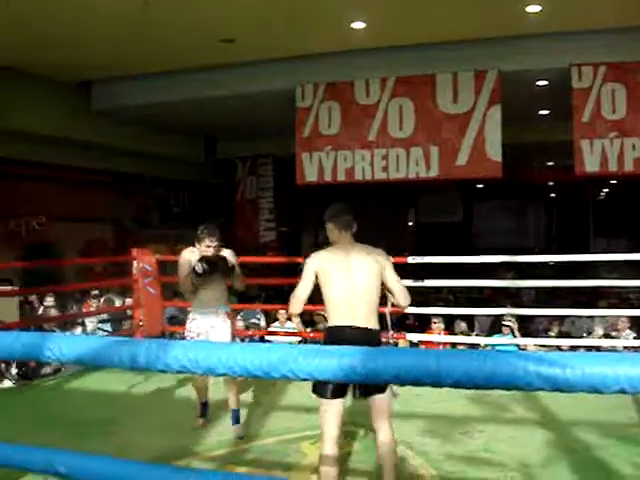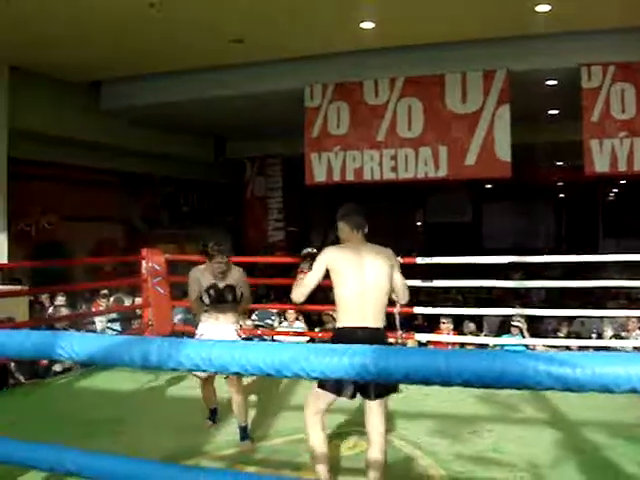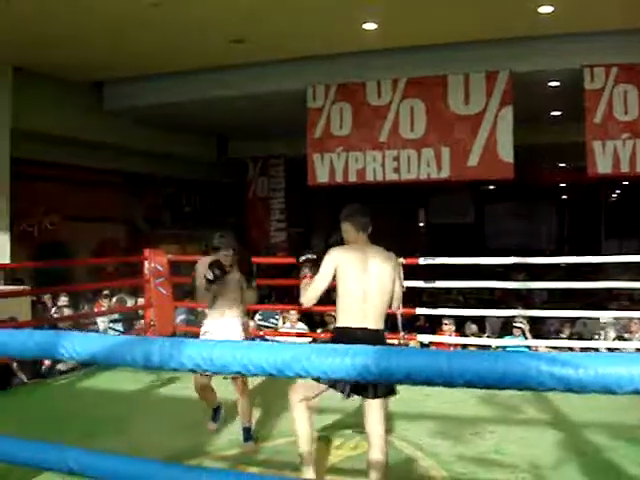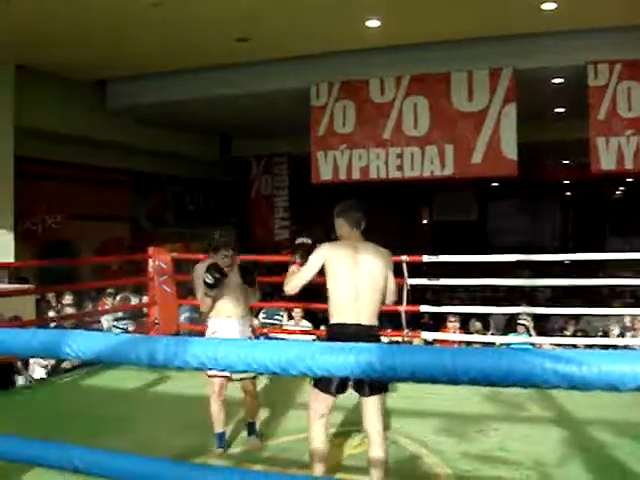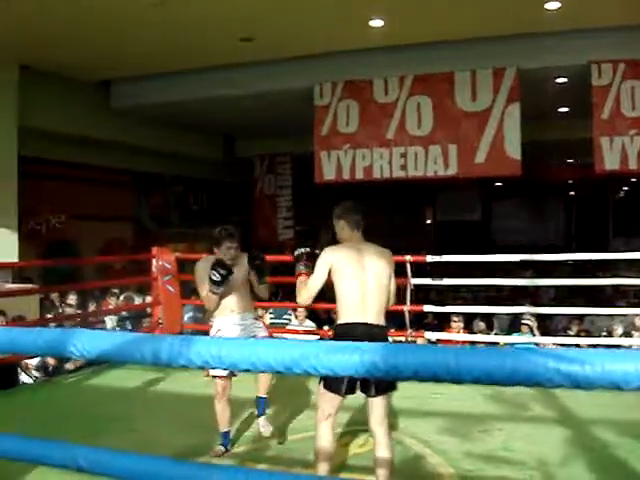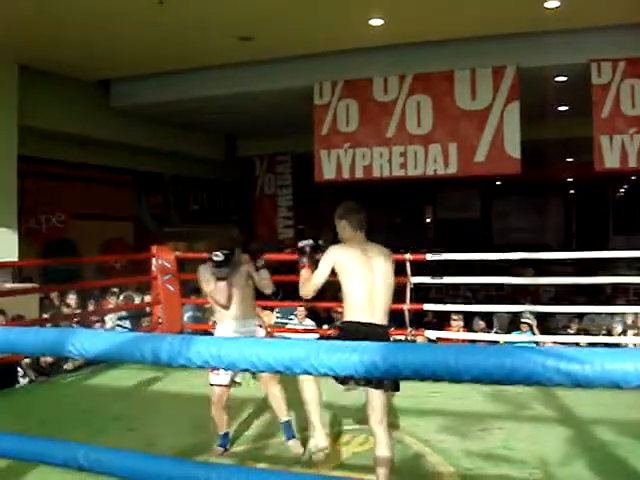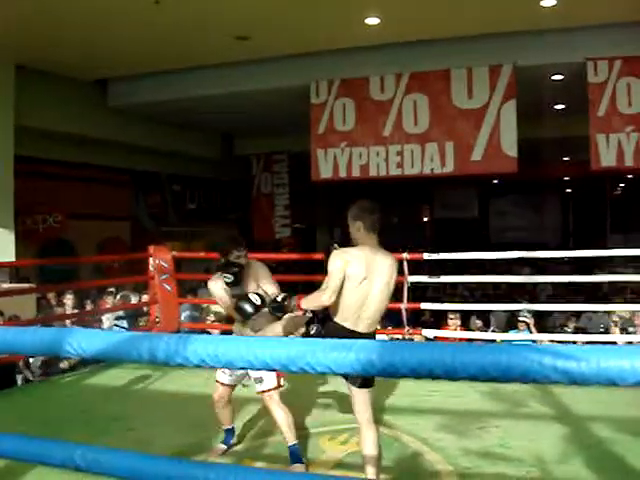
dt=0.2s
person 1, frame 1
left shoulder: (318, 258)
right shoulder: (377, 255)
left elbow: (295, 308)
right elbow: (404, 300)
left wrist: (305, 280)
left hip: (337, 341)
right hip: (370, 342)
left knee: (330, 429)
right knee: (383, 424)
person 1, frame 2
left shoulder: (330, 254)
right shoulder: (387, 256)
left elbow: (297, 296)
right elbow: (402, 298)
left wrist: (304, 270)
left hip: (345, 342)
right hip: (377, 343)
left knee: (313, 411)
right knee: (376, 428)
person 1, frame 3
left shoulder: (338, 254)
right shoulder: (391, 260)
left elbow: (307, 300)
left wrist: (307, 272)
left hip: (345, 342)
right hip: (376, 344)
left knee: (297, 396)
right knee: (376, 431)
person 1, frame 4
left shoulder: (327, 250)
right shoulder: (383, 255)
left elbow: (290, 287)
left wrist: (298, 258)
left hip: (339, 338)
right hip: (370, 341)
left knee: (318, 417)
right knee: (375, 426)
person 1, frame 5
left shoulder: (331, 254)
right shoulder: (385, 255)
left elbow: (303, 299)
left wrist: (302, 269)
left hip: (347, 338)
right hip: (378, 341)
left knee: (325, 418)
right knee: (379, 426)
person 1, frame 6
left shoulder: (337, 253)
right shoulder: (384, 254)
left elbow: (306, 291)
left wrist: (305, 259)
left hip: (352, 336)
right hip: (382, 340)
right knee: (379, 422)
person 1, frame 7
left shoulder: (341, 257)
right shoulder: (392, 263)
left elbow: (325, 298)
left wrist: (299, 303)
left hip: (335, 339)
left knee: (296, 311)
right knee: (365, 419)
person 2, frame 1
left shoulder: (228, 255)
right shoulder: (187, 255)
left elbow: (240, 285)
right elbow: (184, 287)
left wrist: (230, 269)
right wrist: (196, 272)
left hip: (221, 316)
right hip: (197, 317)
left ankle: (235, 418)
right ankle: (203, 409)
person 2, frame 2
left shoulder: (238, 273)
right shoulder: (196, 274)
left elbow: (246, 307)
right elbow: (193, 307)
left wrist: (238, 299)
right wrist: (204, 301)
left hip: (230, 330)
right hip: (206, 330)
left knee: (234, 381)
right knee: (205, 380)
left ankle: (244, 433)
right ankle: (213, 412)
person 2, frame 3
left shoulder: (241, 268)
right shoulder: (203, 266)
left elbow: (251, 300)
right elbow: (204, 301)
left wrist: (248, 280)
right wrist: (210, 282)
left hip: (236, 327)
right hip: (212, 327)
left knee: (241, 384)
right knee: (200, 382)
left ankle: (247, 435)
right ankle: (215, 410)
person 2, frame 4
left shoulder: (243, 267)
right shoulder: (202, 269)
left elbow: (254, 301)
right elbow: (204, 306)
left wrist: (251, 283)
right wrist: (209, 285)
left hip: (243, 328)
right hip: (217, 330)
left knee: (249, 386)
right knee: (216, 389)
left ankle: (251, 430)
right ankle: (220, 442)
person 2, frame 5
left shoulder: (247, 261)
right shoulder: (202, 266)
left elbow: (263, 294)
right elbow: (210, 304)
left wrist: (260, 275)
right wrist: (216, 284)
left hip: (249, 322)
right hip: (222, 327)
right knee: (221, 389)
left ankle: (261, 410)
right ankle: (225, 440)
person 2, frame 6
left shoulder: (246, 262)
right shoulder: (205, 270)
left elbow: (268, 288)
right elbow: (223, 301)
left wrist: (257, 262)
right wrist: (220, 273)
left hip: (251, 329)
right hip: (225, 333)
left knee: (268, 377)
right knee: (218, 396)
left ankle: (290, 435)
right ankle: (223, 441)
person 2, frame 7
left shoulder: (258, 269)
right shoulder: (215, 284)
left elbow: (276, 298)
right elbow: (237, 315)
left wrist: (261, 306)
right wrist: (235, 293)
left knee: (271, 399)
right knee: (220, 396)
left ankle: (296, 457)
right ankle: (228, 438)
